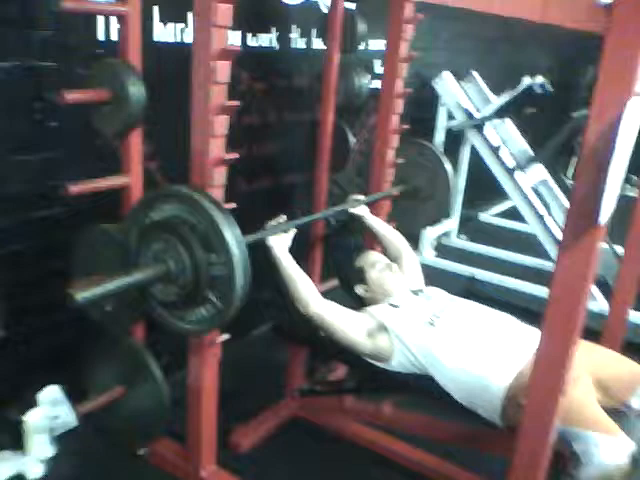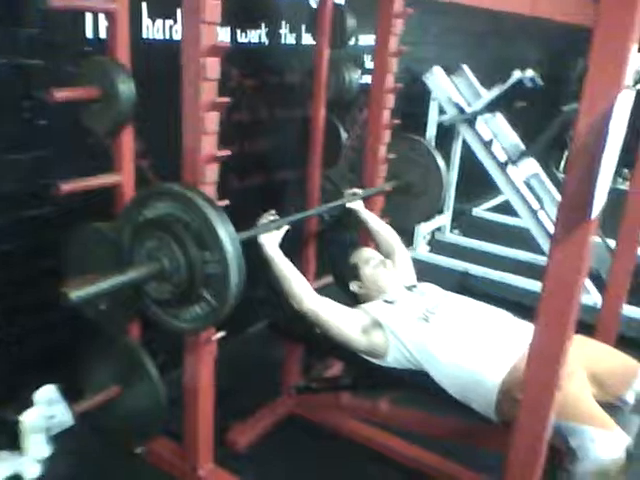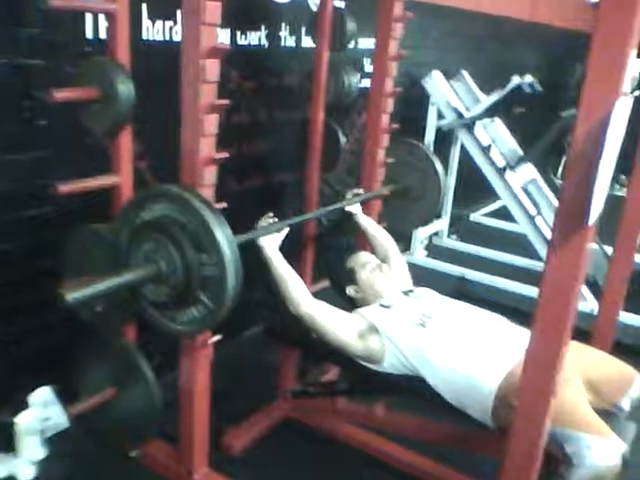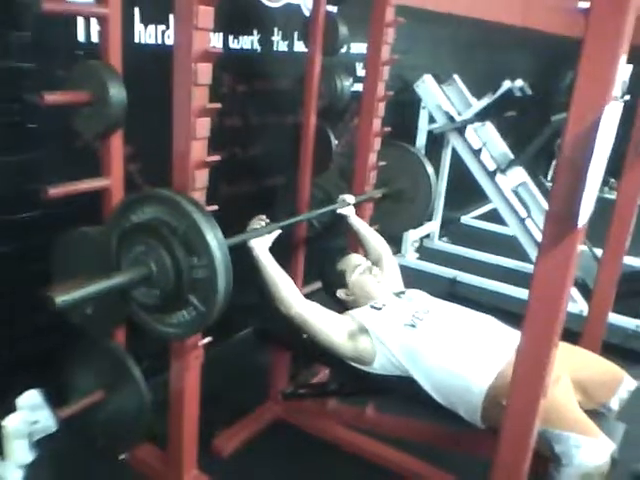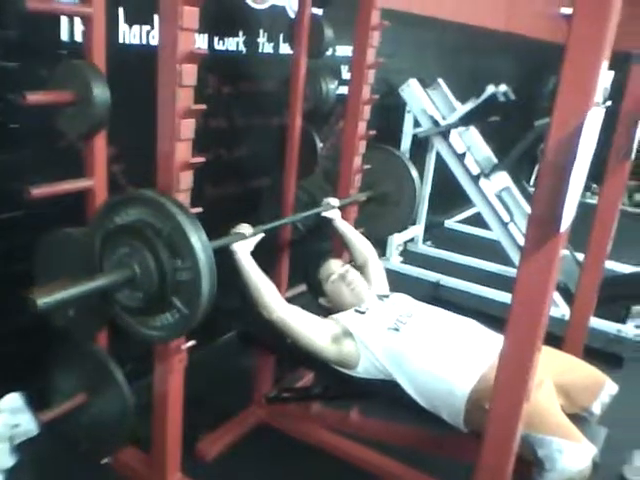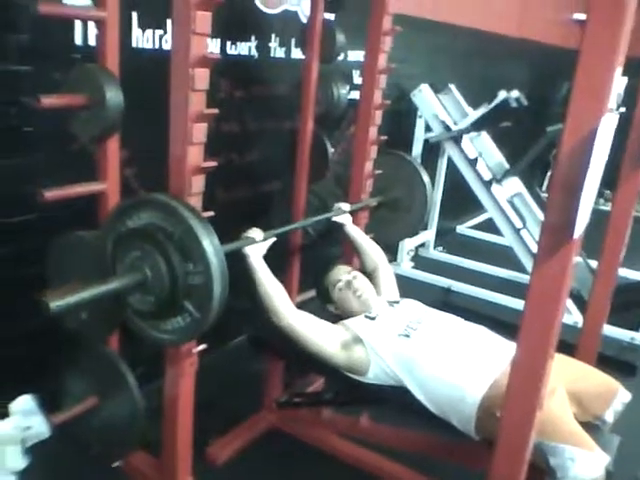
dt=0.2s
person 1, frame 1
left shoulder: (418, 290)
right shoulder: (375, 326)
left elbow: (406, 252)
right elbow: (313, 306)
left wrist: (368, 217)
right wrist: (280, 250)
left hip: (541, 347)
right hip: (515, 381)
person 1, frame 2
left shoulder: (409, 287)
right shoulder: (369, 323)
left elbow: (398, 248)
right elbow: (307, 303)
left wrist: (363, 213)
right wrist: (271, 247)
left hip: (535, 341)
right hip: (509, 376)
person 1, frame 3
left shoulder: (406, 292)
right shoulder: (365, 327)
left elbow: (392, 252)
right elbow: (305, 307)
left wrist: (360, 217)
right wrist: (270, 250)
right hip: (506, 380)
person 1, frame 4
left shoulder: (397, 294)
right shoulder: (356, 329)
left elbow: (384, 254)
right elbow: (295, 307)
left wrist: (352, 219)
right wrist: (260, 250)
left hip: (523, 348)
right hip: (496, 382)
person 1, frame 5
left shoulder: (383, 298)
right shoulder: (339, 333)
left elbow: (369, 258)
right elbow: (278, 311)
left wrist: (339, 223)
right wrist: (242, 254)
left hip: (505, 351)
right hip: (478, 385)
left knee: (610, 398)
person 1, frame 6
left shoulder: (393, 303)
right shoulder: (350, 340)
left elbow: (380, 263)
right elbow: (286, 316)
left wrist: (349, 227)
right wrist: (255, 258)
left hip: (517, 358)
right hip: (490, 391)
left knee: (622, 407)
